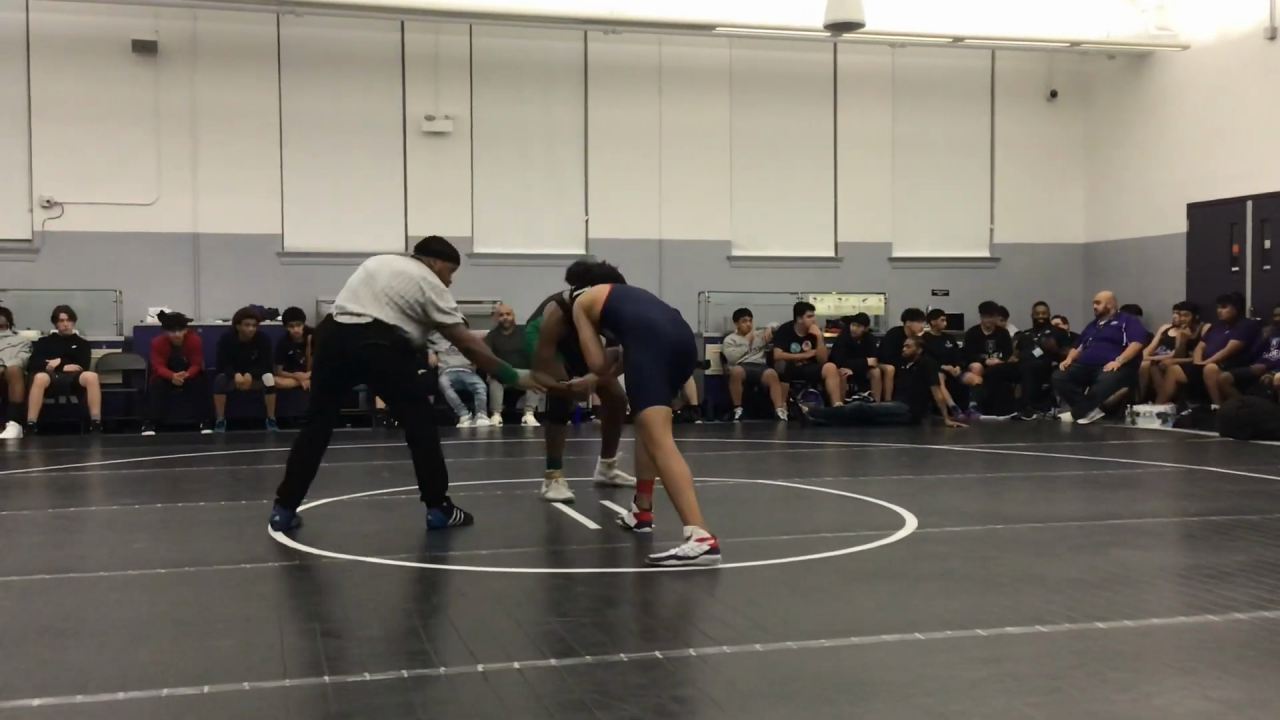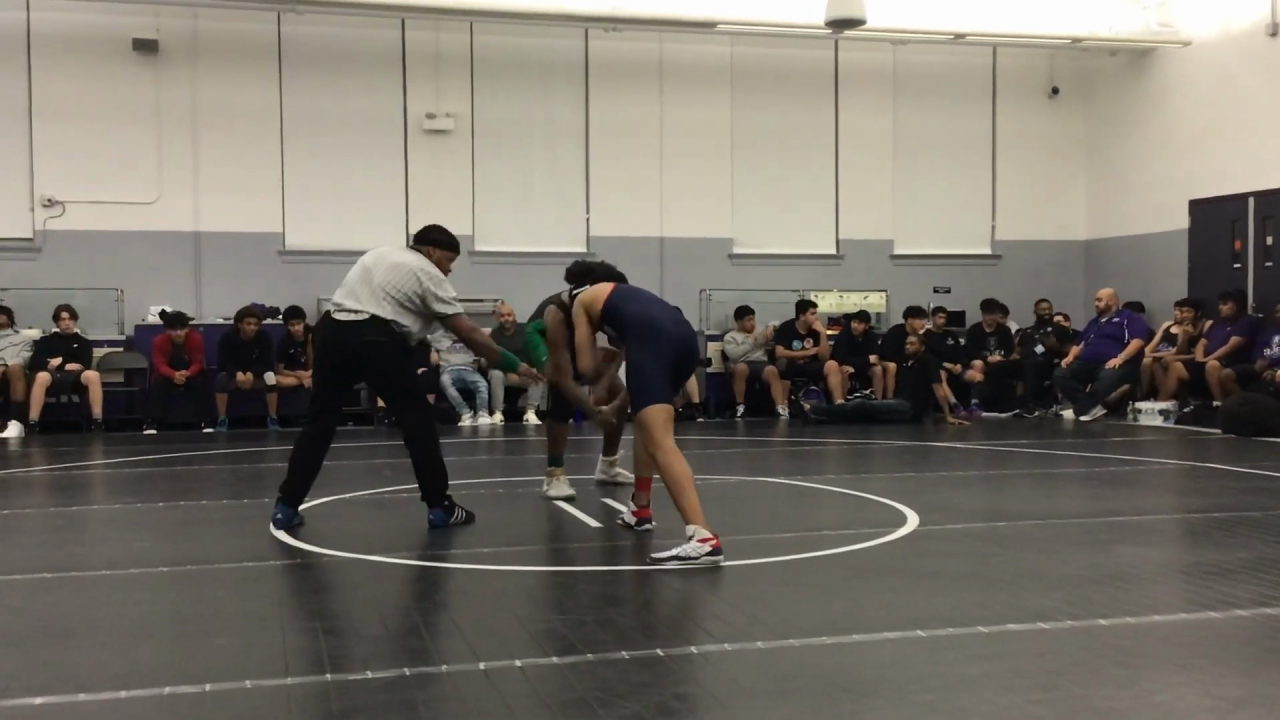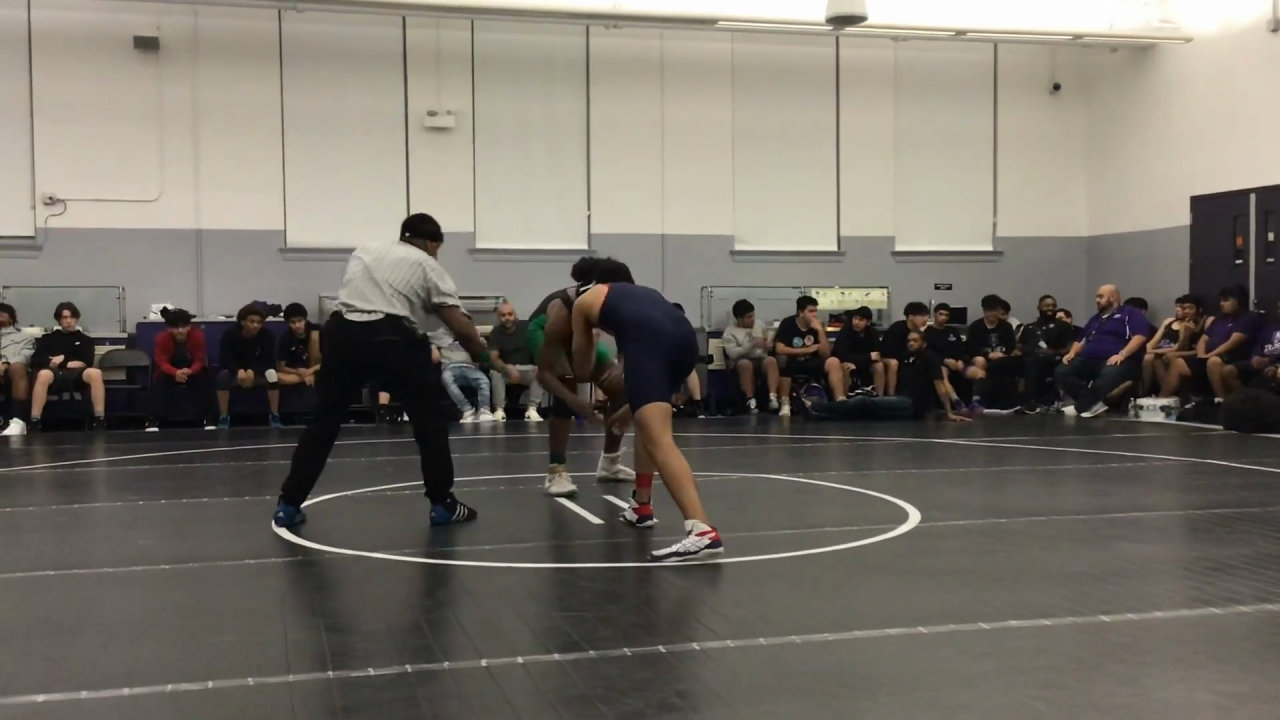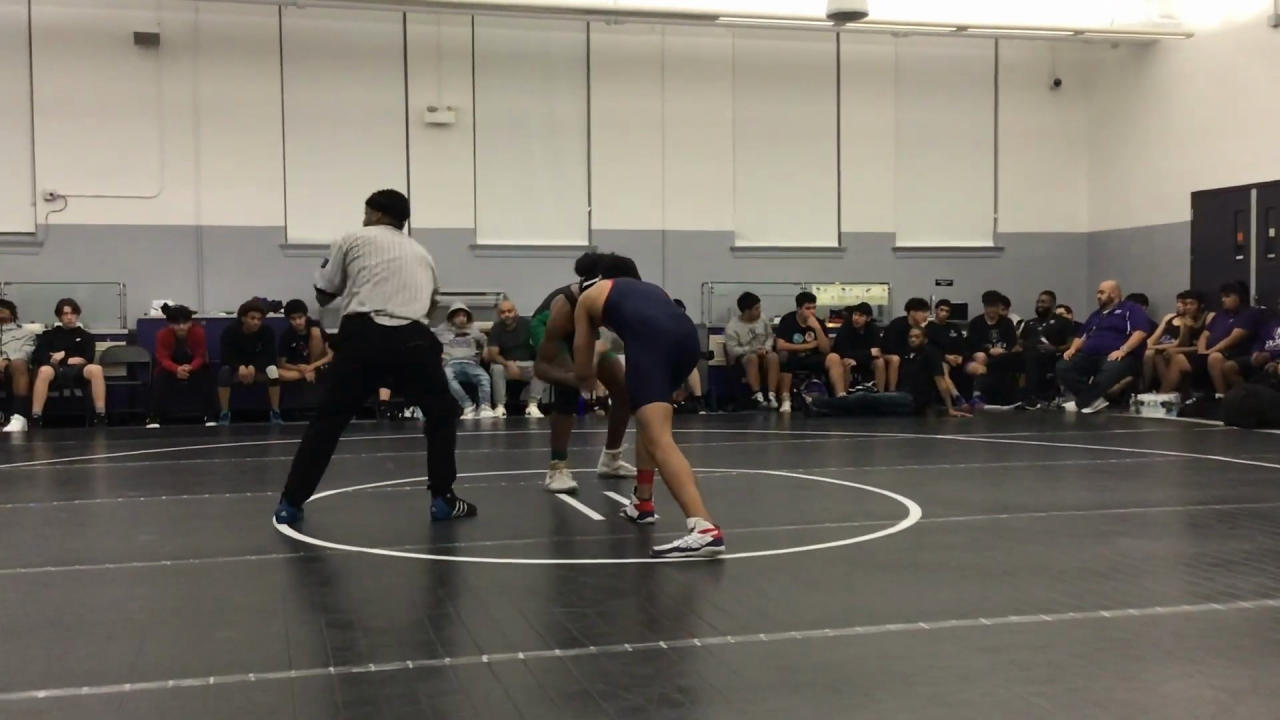
dt=0.3s
person 1, frame 1
left shoulder: (378, 261)
right shoulder: (429, 283)
right elbow: (467, 344)
right wrist: (514, 377)
left hip: (332, 335)
right hip: (377, 343)
left knee: (318, 422)
right knee: (419, 422)
left ankle: (284, 509)
right ankle: (438, 508)
person 1, frame 2
left shoulder: (378, 254)
right shoulder: (428, 274)
right elbow: (468, 333)
right wrist: (514, 366)
left hip: (332, 332)
right hip: (376, 340)
left knee: (320, 421)
right knee: (417, 421)
left ankle: (286, 507)
right ankle: (439, 507)
person 1, frame 3
left shoulder: (364, 250)
right shoulder: (428, 265)
right elbow: (460, 326)
right wrist: (485, 356)
left hip: (343, 332)
right hip: (392, 338)
left knee: (325, 419)
right knee: (429, 415)
left ankle: (288, 506)
right ankle: (442, 504)
person 1, frame 4
left shoulder: (353, 240)
right shoulder: (422, 255)
left elbow: (323, 296)
right elbow: (429, 307)
left hip: (361, 335)
right hip: (411, 340)
left knee: (329, 418)
right knee: (442, 414)
left ankle: (290, 504)
right ankle: (443, 499)
person 2, frame 1
left shoulder: (583, 302)
right shoulder: (629, 296)
left elbow: (598, 363)
right elbow: (624, 361)
left wrist: (612, 359)
left hip: (650, 342)
right hip: (684, 339)
left knee: (660, 443)
right knee: (647, 423)
left ankle: (700, 538)
right ankle: (641, 511)
person 2, frame 2
left shoulder: (583, 300)
right shoulder: (628, 297)
left elbow: (587, 368)
left wrist: (603, 368)
right wrist: (614, 408)
left hip: (652, 342)
right hip: (686, 338)
left knee: (659, 443)
right knee: (645, 422)
left ankle: (703, 538)
right ankle: (640, 509)
person 2, frame 3
left shoulder: (584, 301)
right shoulder: (644, 292)
left elbow: (582, 371)
right wrist: (630, 408)
left hip: (648, 340)
right hip: (684, 336)
left knee: (659, 440)
right knee: (646, 422)
left ankle: (703, 531)
right ankle: (641, 506)
person 2, frame 4
left shoulder: (588, 297)
right shoulder: (650, 288)
left elbow: (582, 372)
left wrist: (593, 378)
left hip: (649, 339)
right hip: (686, 334)
left knee: (658, 440)
right knee: (648, 421)
left ankle: (704, 529)
right ankle: (642, 503)
person 3, frame 1
right shoulder: (557, 312)
left elbow: (617, 354)
right elbow: (539, 373)
left wrist: (596, 378)
right wrist: (566, 387)
left hip: (578, 339)
right hip: (541, 335)
left knee: (617, 398)
right knee: (561, 396)
left ankle: (607, 468)
right ankle: (553, 477)
person 3, frame 2
right shoulder: (558, 314)
left elbow: (617, 352)
right elbow: (565, 380)
left wrist: (603, 384)
right wrist: (594, 410)
right hip: (542, 335)
left knee: (618, 396)
right knee: (562, 394)
left ankle: (608, 466)
right ankle: (554, 476)
person 3, frame 3
right shoulder: (562, 311)
right elbow: (543, 373)
left wrist: (621, 369)
right wrist: (571, 399)
right hip: (544, 330)
left knee: (621, 392)
right knee: (568, 389)
left ankle: (609, 464)
right ankle: (556, 472)
person 3, frame 4
right shoulder: (566, 306)
right elbow: (541, 366)
right wrist: (572, 378)
right hip: (547, 326)
left knee: (625, 389)
right knee: (569, 388)
left ankle: (611, 459)
right ankle: (557, 469)
